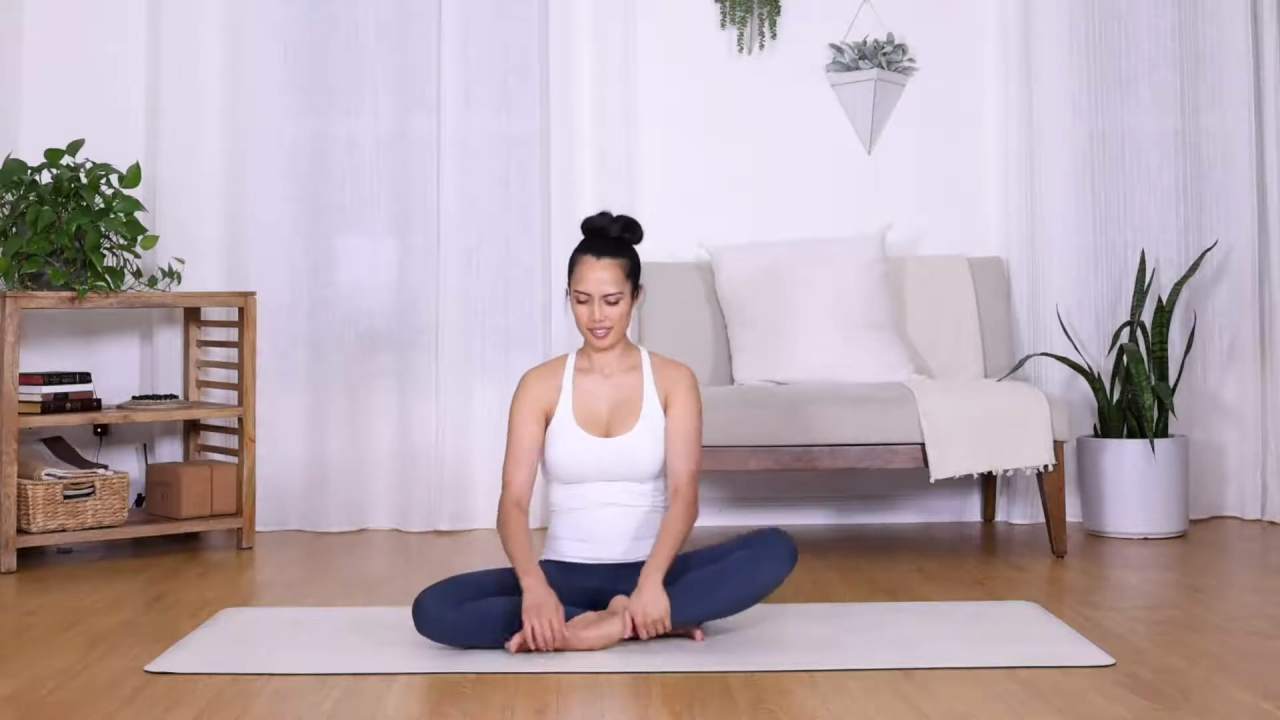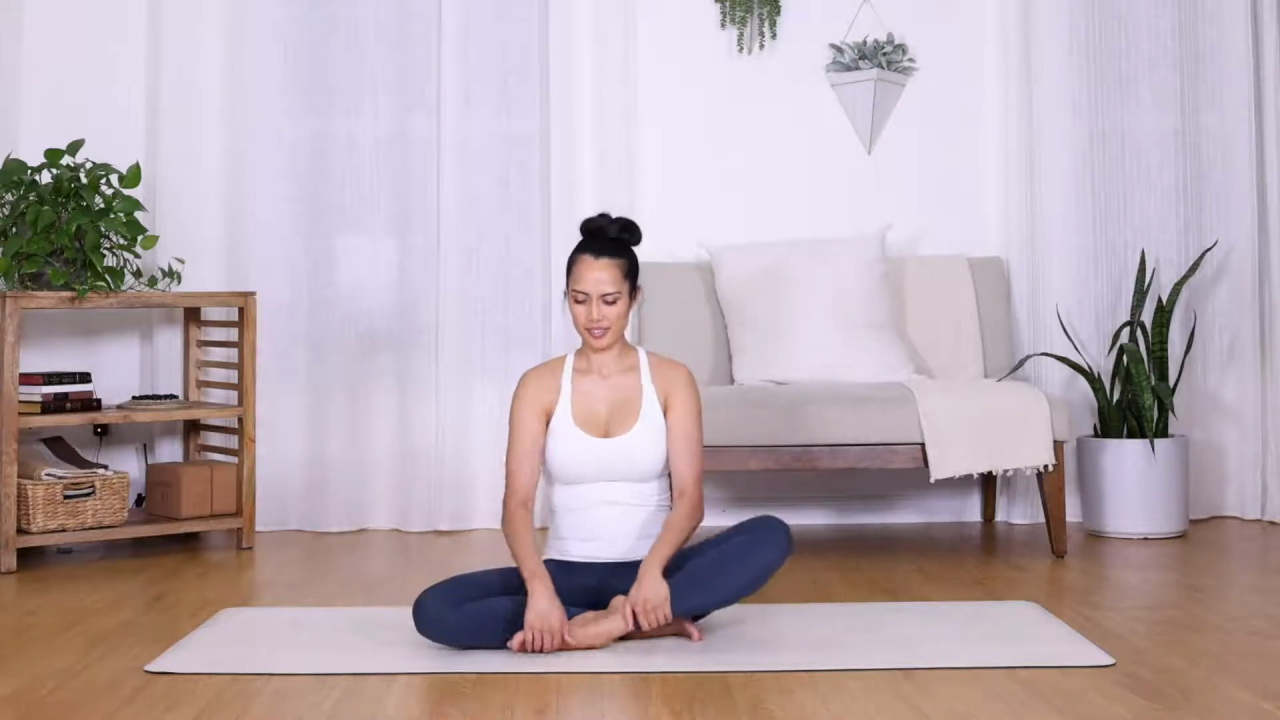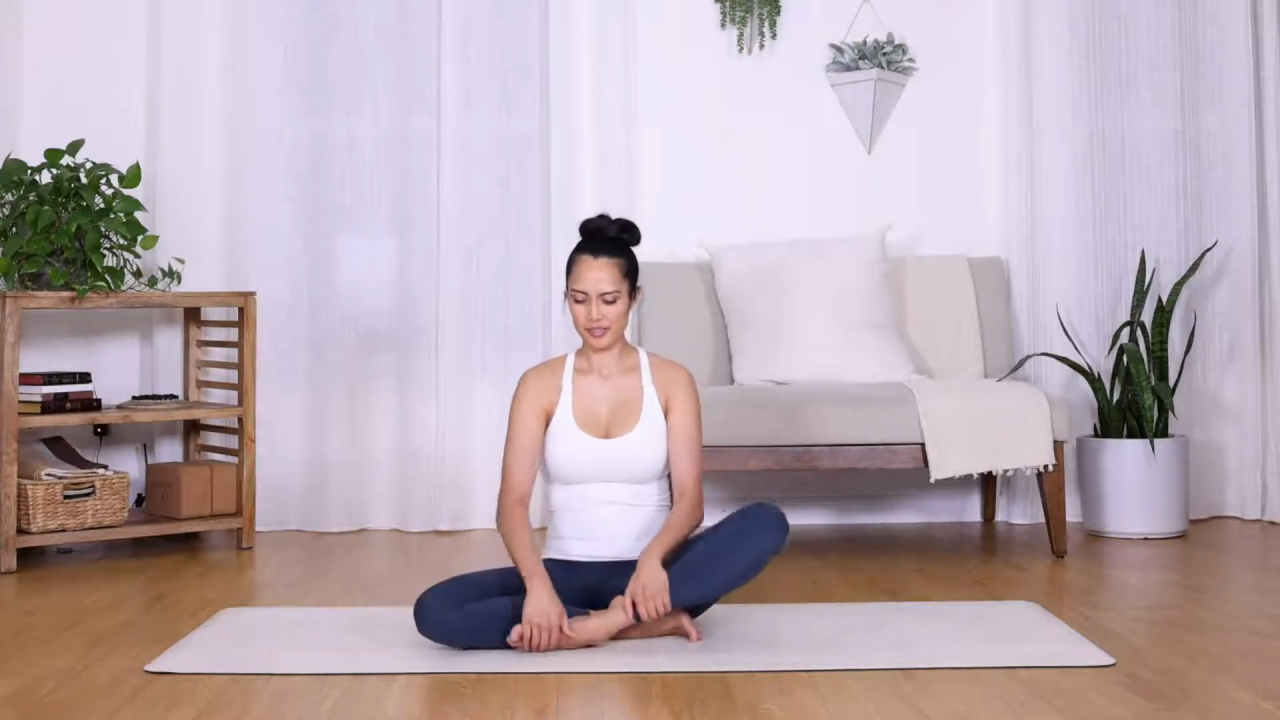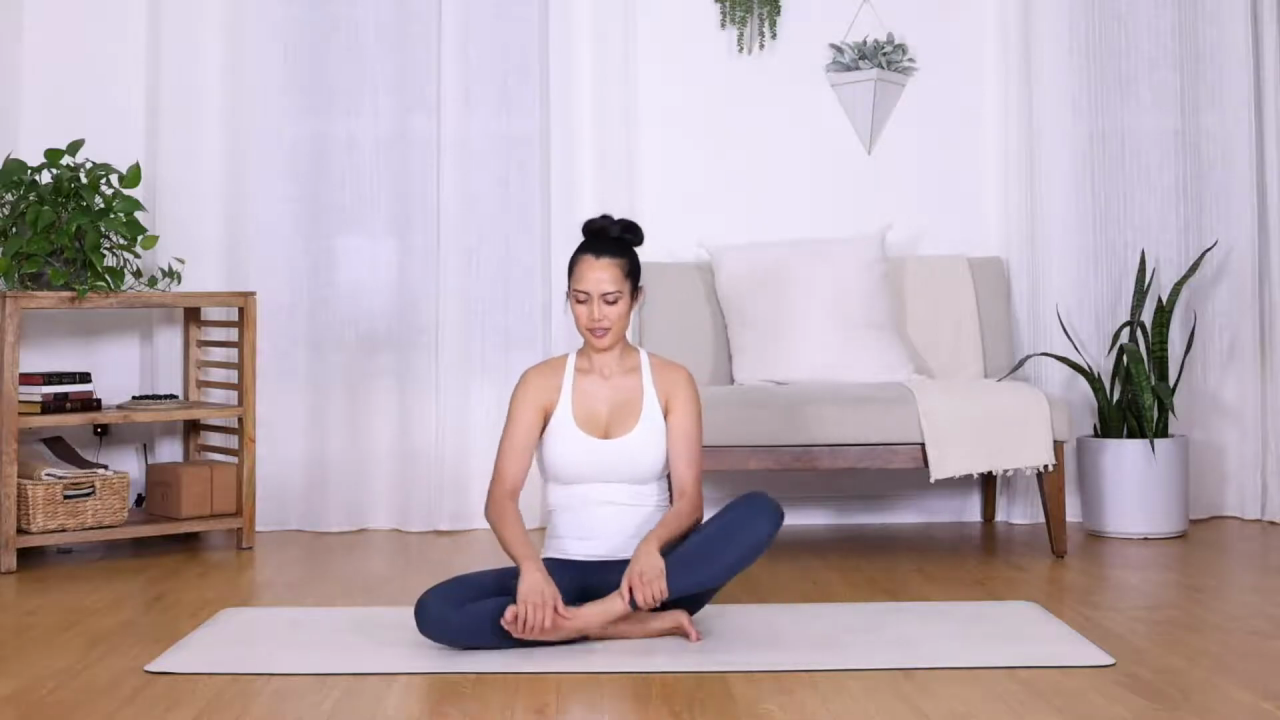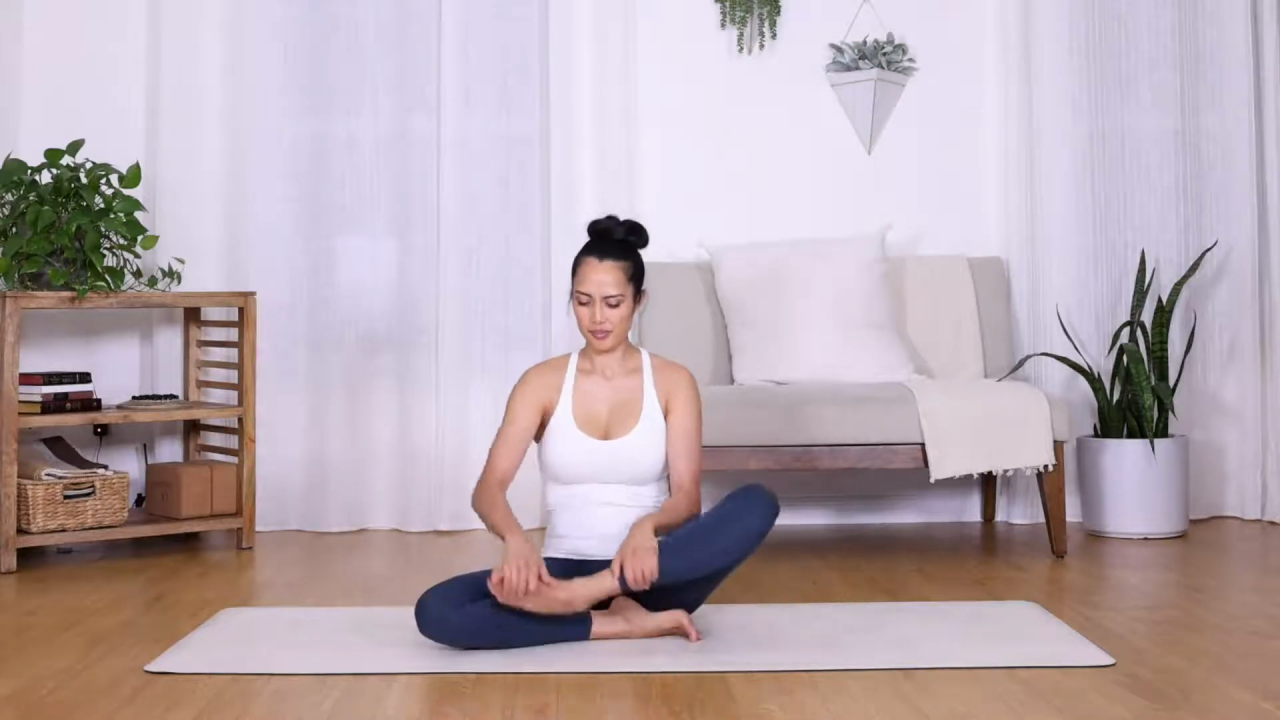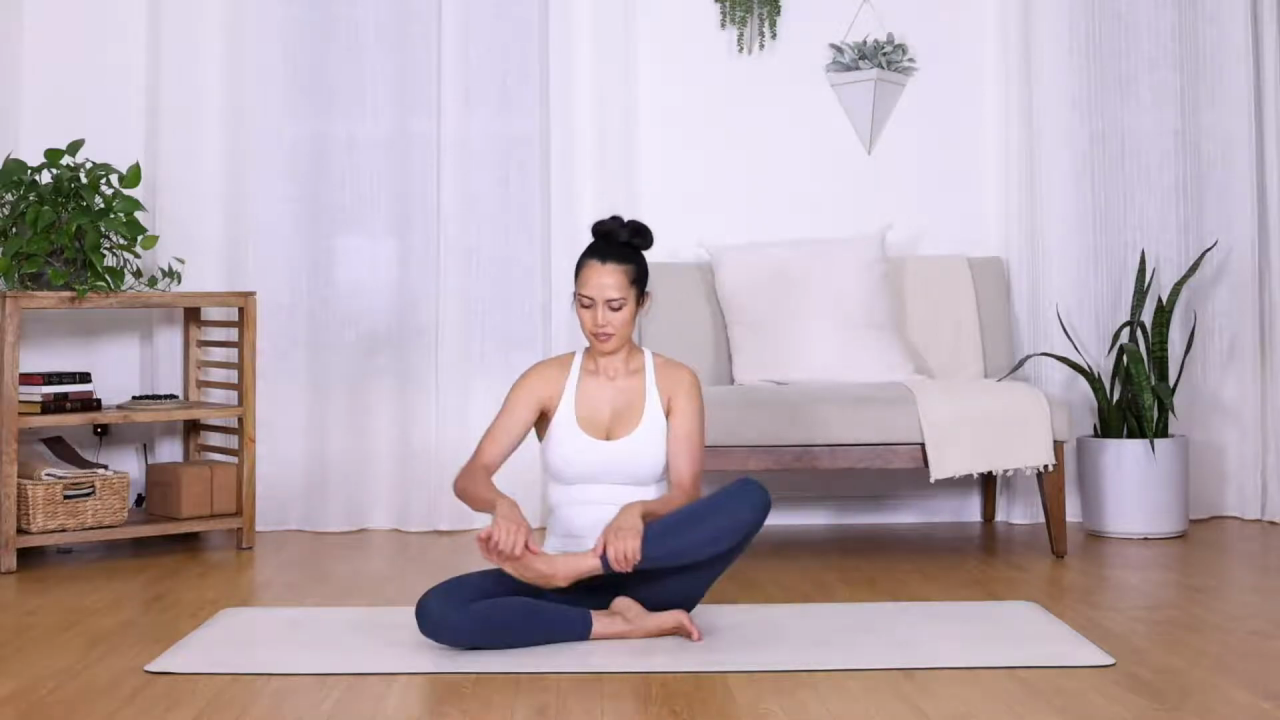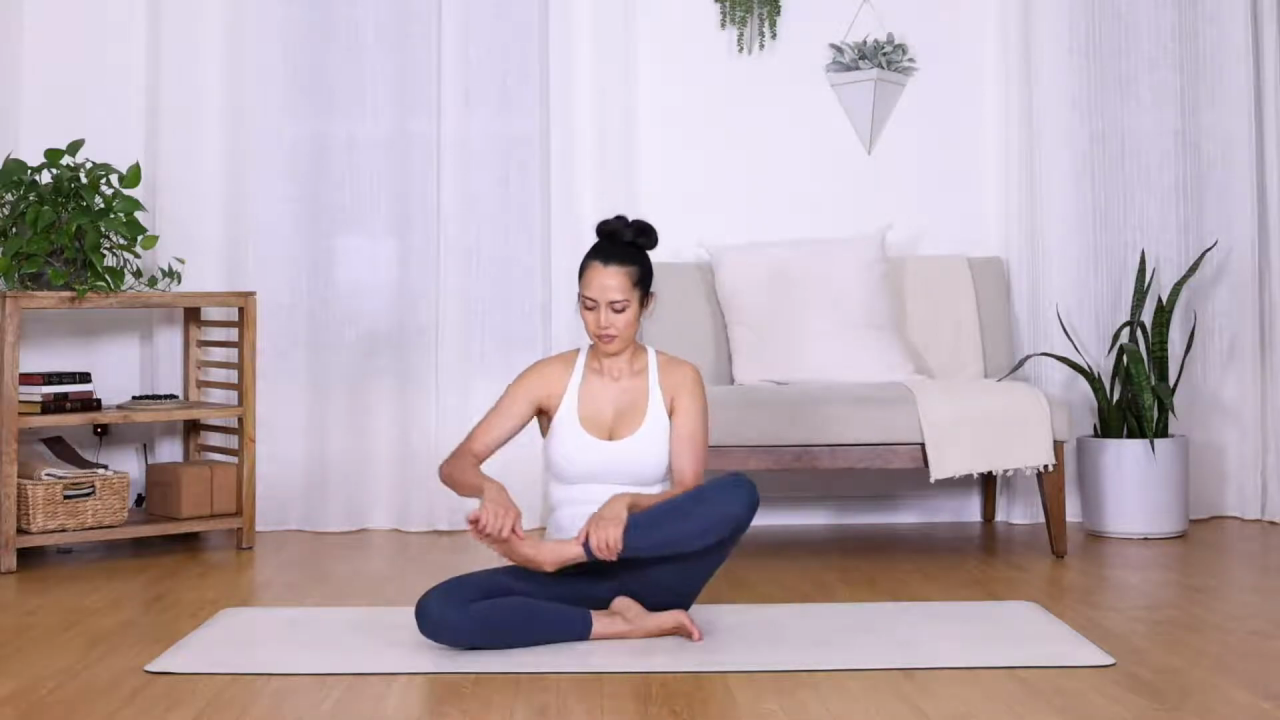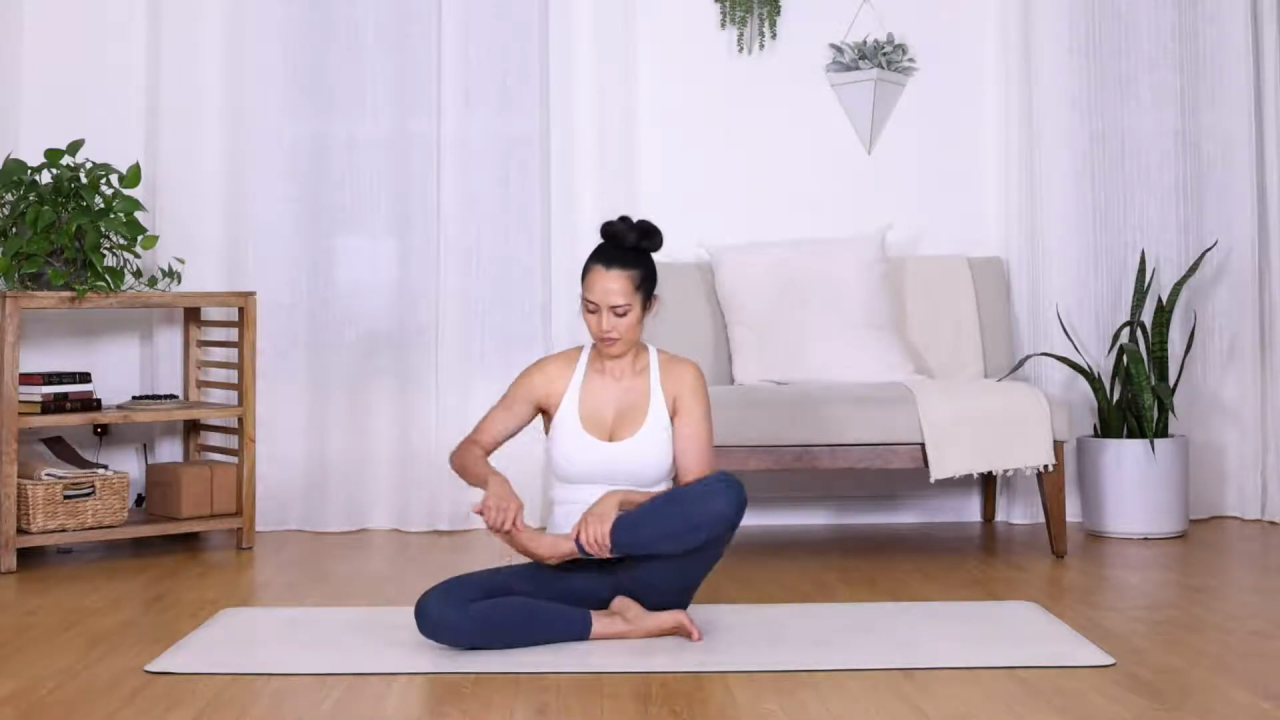
dt=0.1s
person 1, frame 1
left shoulder: (673, 380)
right shoulder: (540, 385)
left elbow: (684, 494)
right elbow: (513, 501)
left wrist: (652, 579)
right wrist: (534, 585)
left hip: (651, 572)
right hip: (567, 574)
left knee: (776, 550)
right knee: (432, 609)
left ankle: (607, 628)
right ankle: (635, 622)
person 1, frame 2
left shoulder: (672, 380)
right shoulder: (540, 385)
left elbow: (689, 498)
right elbow: (517, 502)
left wrist: (653, 570)
right wrist: (539, 588)
left hip: (650, 573)
right hip: (568, 574)
left knee: (771, 536)
right knee: (433, 610)
left ankle: (607, 626)
right ankle: (640, 623)
person 1, frame 3
left shoulder: (672, 381)
right shoulder: (540, 384)
left elbow: (689, 499)
right elbow: (512, 500)
left wrist: (653, 559)
right wrist: (538, 584)
left hip: (651, 571)
right hip: (567, 574)
left knee: (767, 523)
right knee: (434, 611)
left ankle: (607, 621)
right ankle: (638, 621)
person 1, frame 4
left shoulder: (672, 381)
right shoulder: (541, 383)
left elbow: (690, 501)
right elbow: (501, 496)
left wrist: (652, 547)
right wrist: (531, 567)
left hip: (648, 575)
right hip: (565, 573)
left knee: (761, 512)
right knee: (435, 612)
left ankle: (596, 615)
right ankle: (632, 622)
person 1, frame 5
left shoulder: (673, 382)
right shoulder: (542, 382)
left elbow: (688, 497)
right elbow: (488, 489)
left wrist: (646, 528)
right wrist: (516, 539)
left hip: (649, 572)
right hip: (563, 571)
left knee: (757, 504)
right knee: (436, 612)
left ankle: (588, 597)
right ankle: (631, 620)
person 1, frame 6
left shoulder: (675, 381)
right shoulder: (547, 380)
left elbow: (686, 496)
right elbow: (469, 478)
left wrist: (638, 513)
right wrist: (503, 506)
left hip: (652, 576)
right hip: (564, 577)
left knee: (749, 497)
right knee: (436, 612)
left ankle: (566, 566)
right ankle: (617, 623)
person 1, frame 7
left shoulder: (679, 379)
right shoulder: (549, 377)
left elbow: (688, 494)
right elbow: (456, 465)
left wrist: (626, 503)
right wrist: (490, 489)
left hip: (649, 573)
right hip: (566, 574)
left knee: (738, 493)
right knee: (437, 613)
left ankle: (557, 552)
right ankle: (620, 624)
person 1, frame 8
left shoulder: (680, 378)
right shoulder: (551, 376)
left elbow: (700, 490)
right elbow: (465, 453)
left wrist: (618, 500)
right wrist: (495, 482)
left hip: (649, 575)
right hip: (568, 575)
left knee: (726, 491)
right knee: (436, 613)
right ankle: (616, 624)
